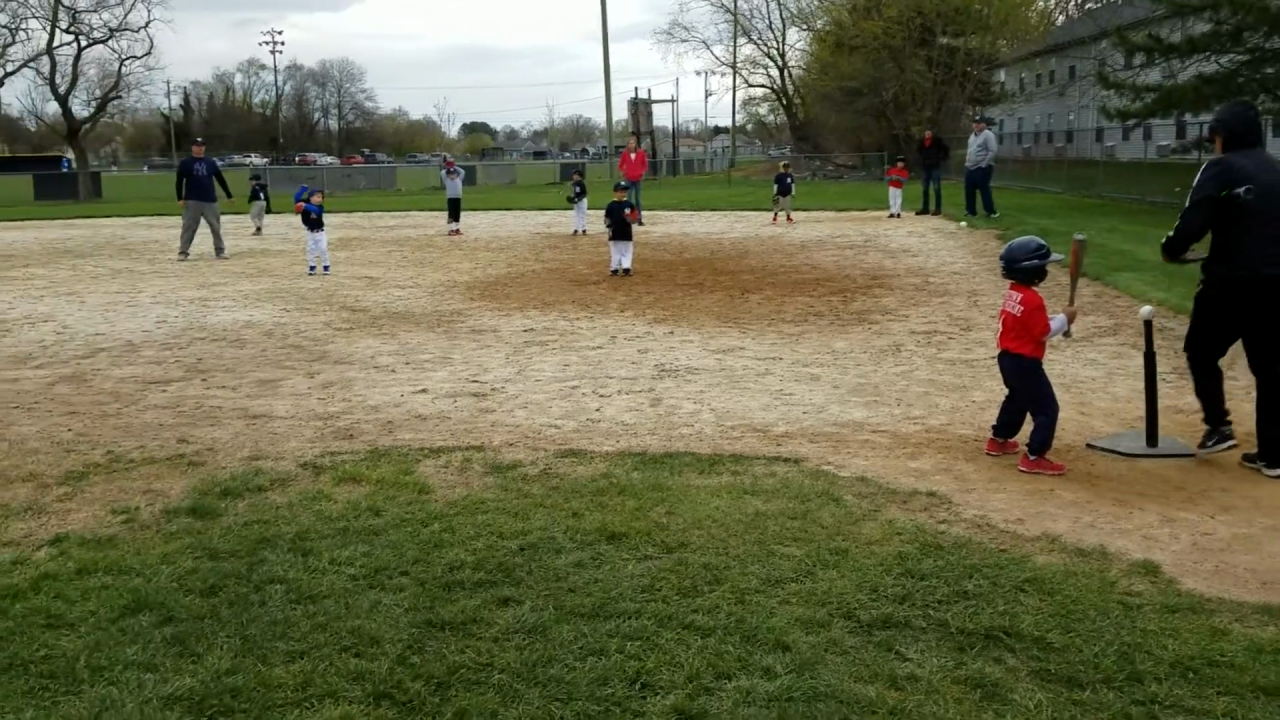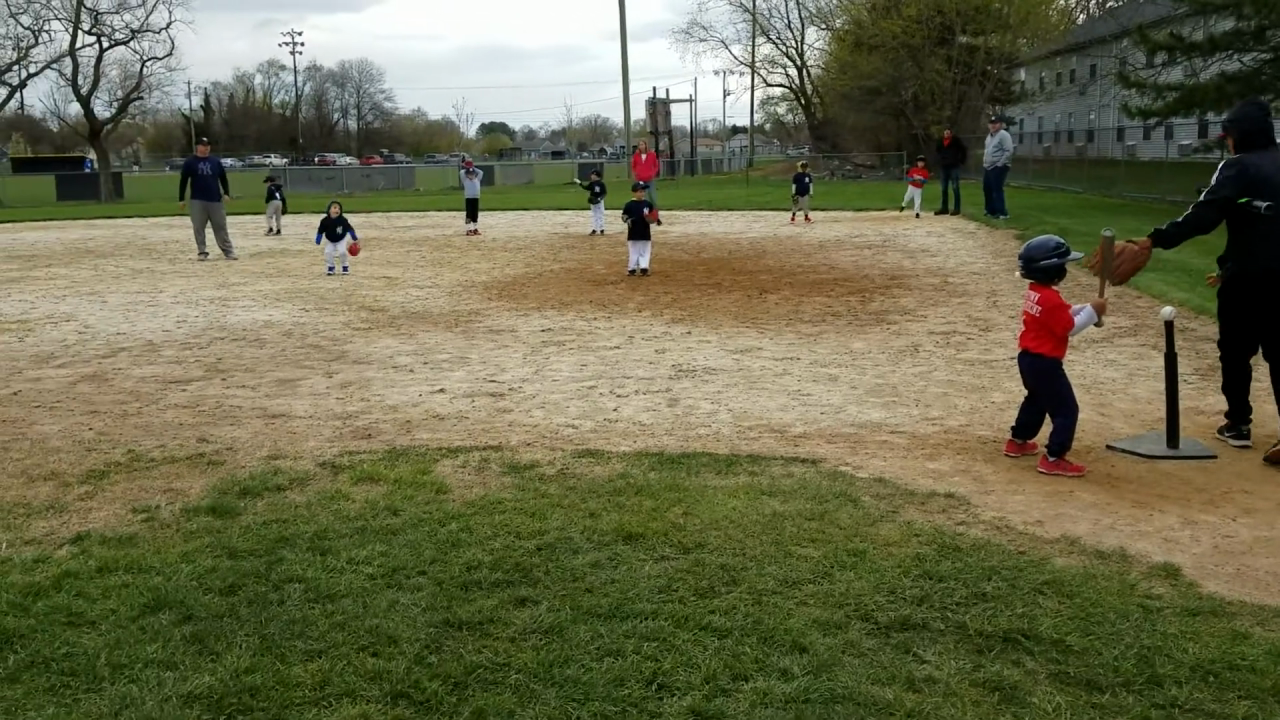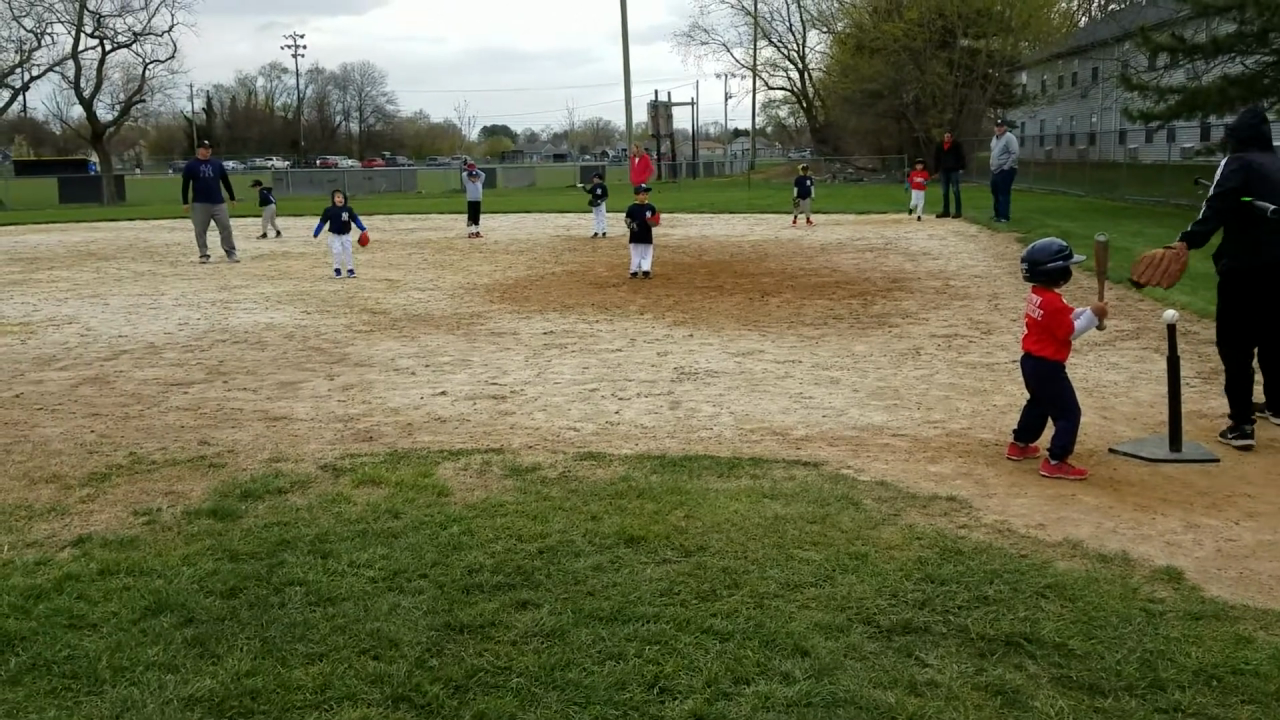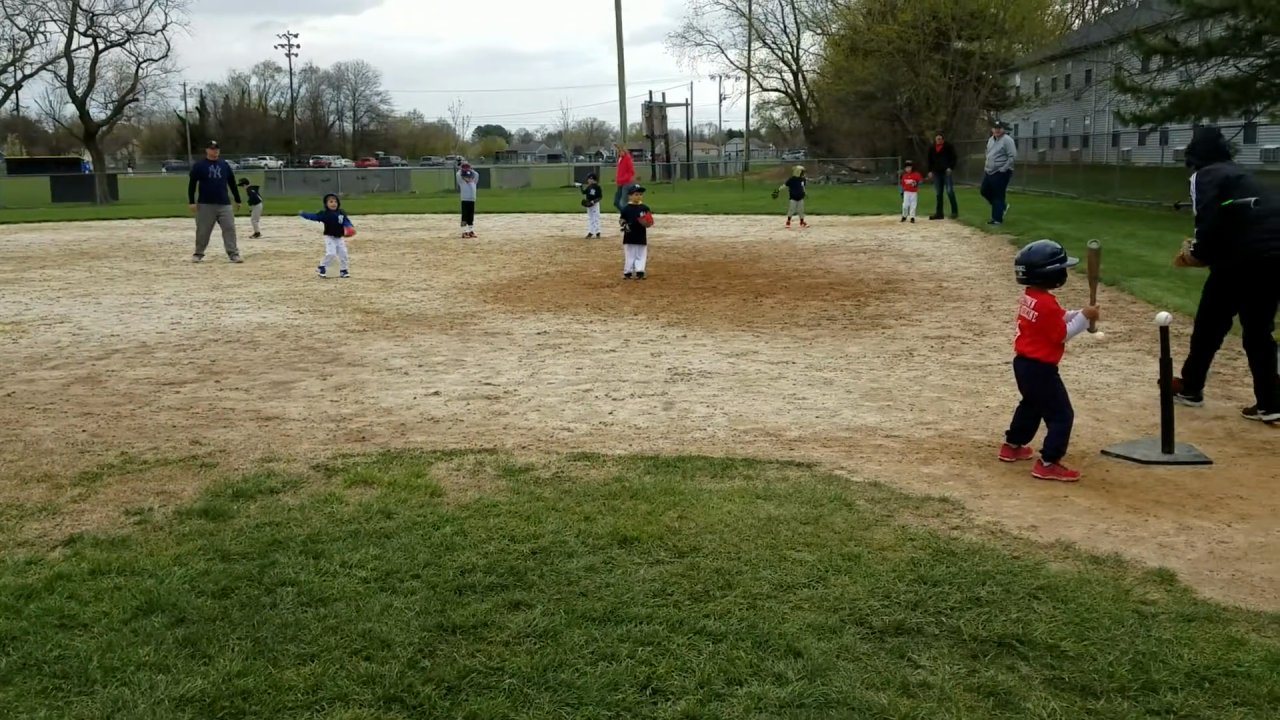
dt=0.4s
person 1, frame 1
left shoulder: (1222, 168)
left elbow: (1194, 221)
left wrist: (1173, 247)
left hip: (1231, 281)
left knee: (1201, 351)
left ankle: (1217, 427)
person 1, frame 2
left shoulder: (1238, 168)
left elbow: (1204, 214)
left wrist: (1156, 239)
left hip: (1248, 275)
left knee: (1236, 349)
left ankle: (1239, 426)
person 1, frame 3
left shoulder: (1236, 163)
left elbow: (1216, 209)
left wrist: (1188, 241)
left hip: (1245, 267)
left knee: (1234, 344)
left ankle: (1243, 422)
person 1, frame 4
left shoulder: (1204, 176)
right shoulder: (1244, 176)
left elbow: (1209, 222)
left wrist: (1197, 251)
right wrist: (1204, 249)
left hip: (1242, 260)
left knee: (1208, 327)
left ankle: (1190, 388)
person 2, frame 1
left shoulder: (1012, 293)
right shoulder: (1032, 299)
right elbow: (1043, 333)
left wrist: (1057, 318)
right wrist: (1064, 319)
left hip: (1007, 357)
right hip: (1025, 363)
left knee: (1017, 399)
right knee: (1047, 408)
left ankle: (998, 439)
right ankle: (1034, 457)
person 2, frame 2
left shoulder: (1033, 292)
right shoulder: (1050, 298)
left elbow: (1064, 313)
right elbow: (1069, 328)
left wrist: (1087, 308)
right wrist: (1092, 311)
left hip: (1028, 358)
right hip: (1045, 363)
left knee: (1036, 400)
right knee: (1066, 409)
left ankle: (1017, 441)
right ankle: (1053, 459)
person 2, frame 3
left shoulder: (1036, 295)
right shoulder: (1052, 301)
left elbow: (1067, 316)
right elbow: (1070, 332)
left wrist: (1090, 311)
right wrist: (1093, 314)
left hip: (1031, 361)
right hip: (1047, 366)
left knee: (1038, 403)
right knee: (1068, 413)
left ankle: (1020, 444)
right ankle: (1055, 462)
person 2, frame 4
left shoulder: (1029, 296)
right shoulder: (1046, 303)
left elbow: (1057, 319)
right elbow: (1062, 334)
left wrist: (1080, 314)
right wrist: (1084, 318)
left hip: (1023, 362)
right hip: (1040, 368)
left knee: (1031, 405)
right knee: (1061, 414)
left ankle: (1012, 445)
right ankle: (1048, 463)
